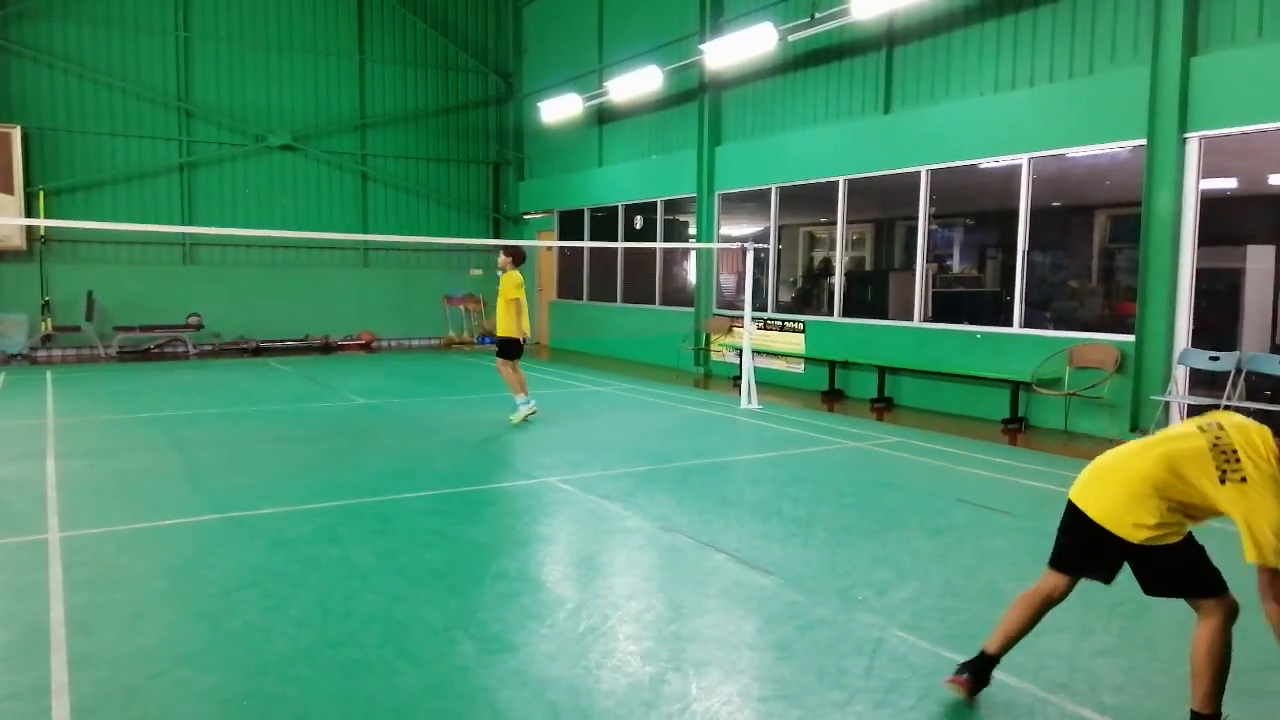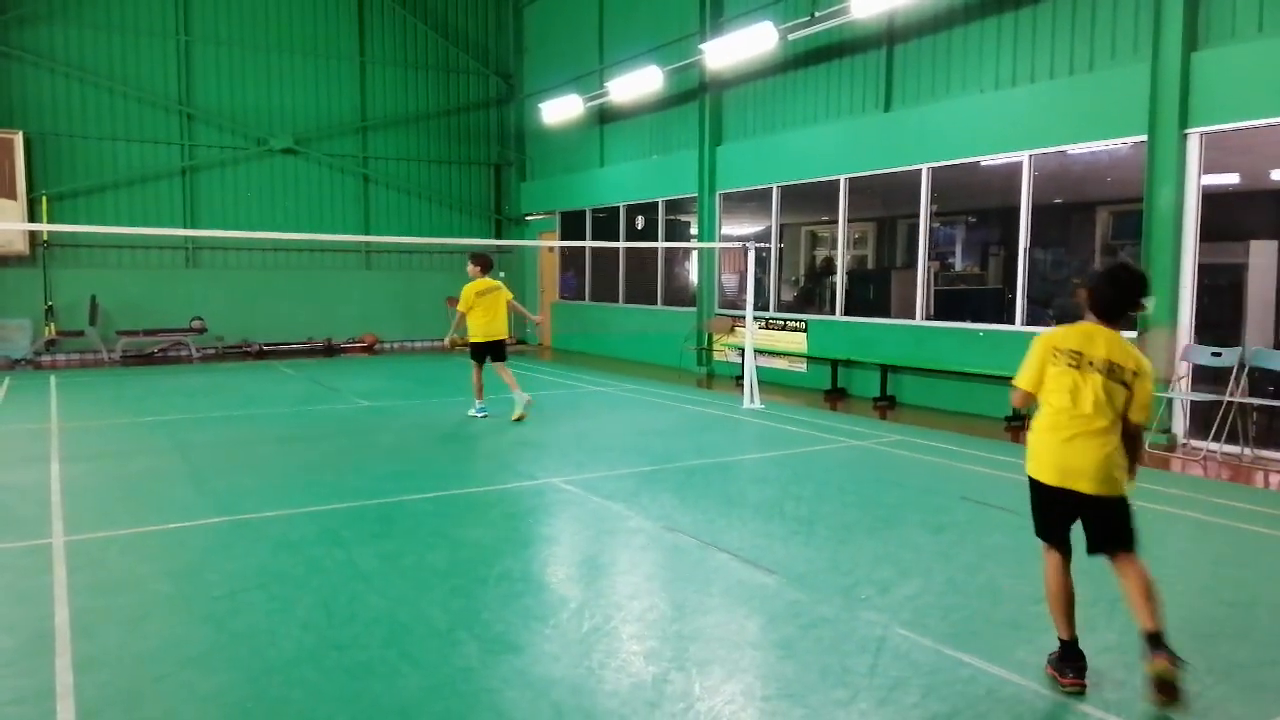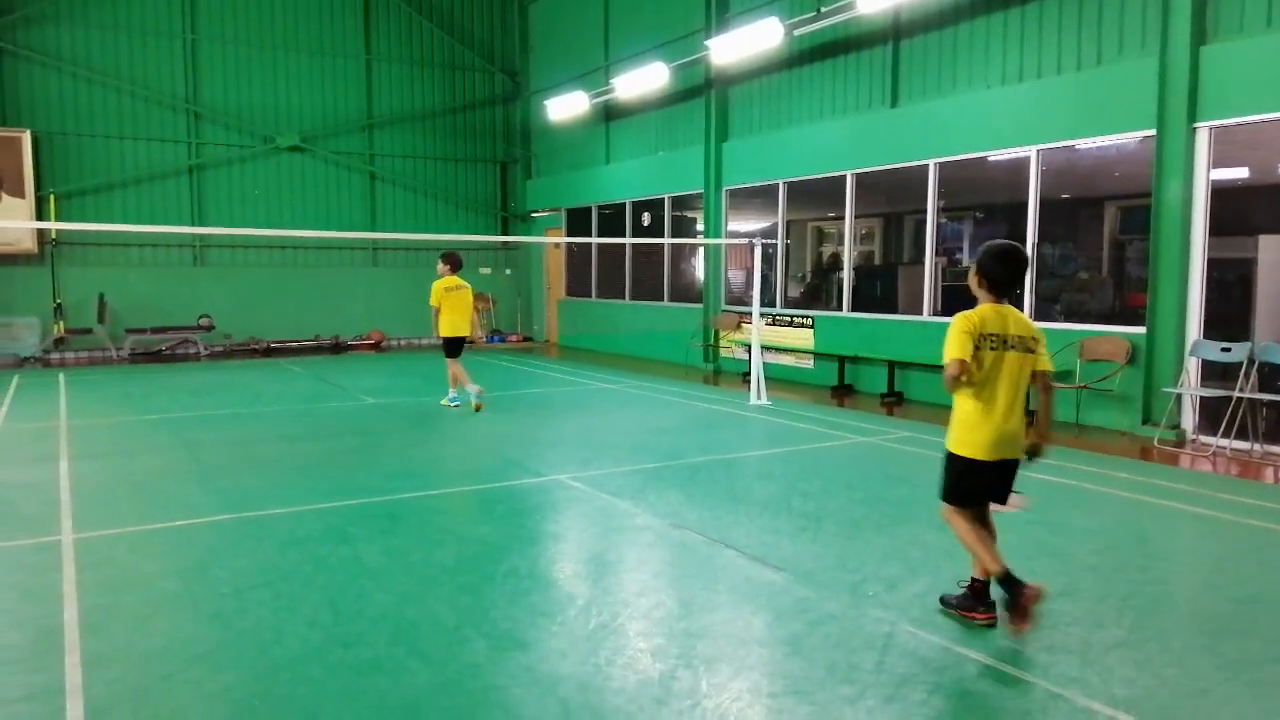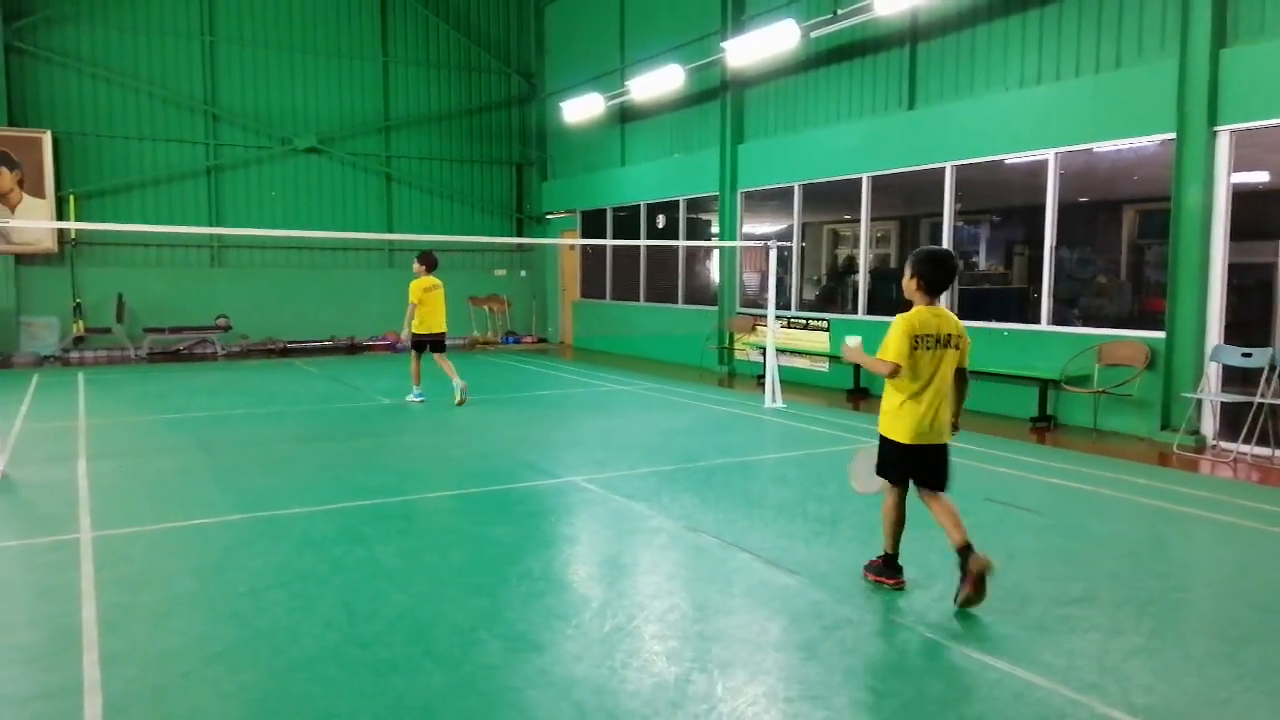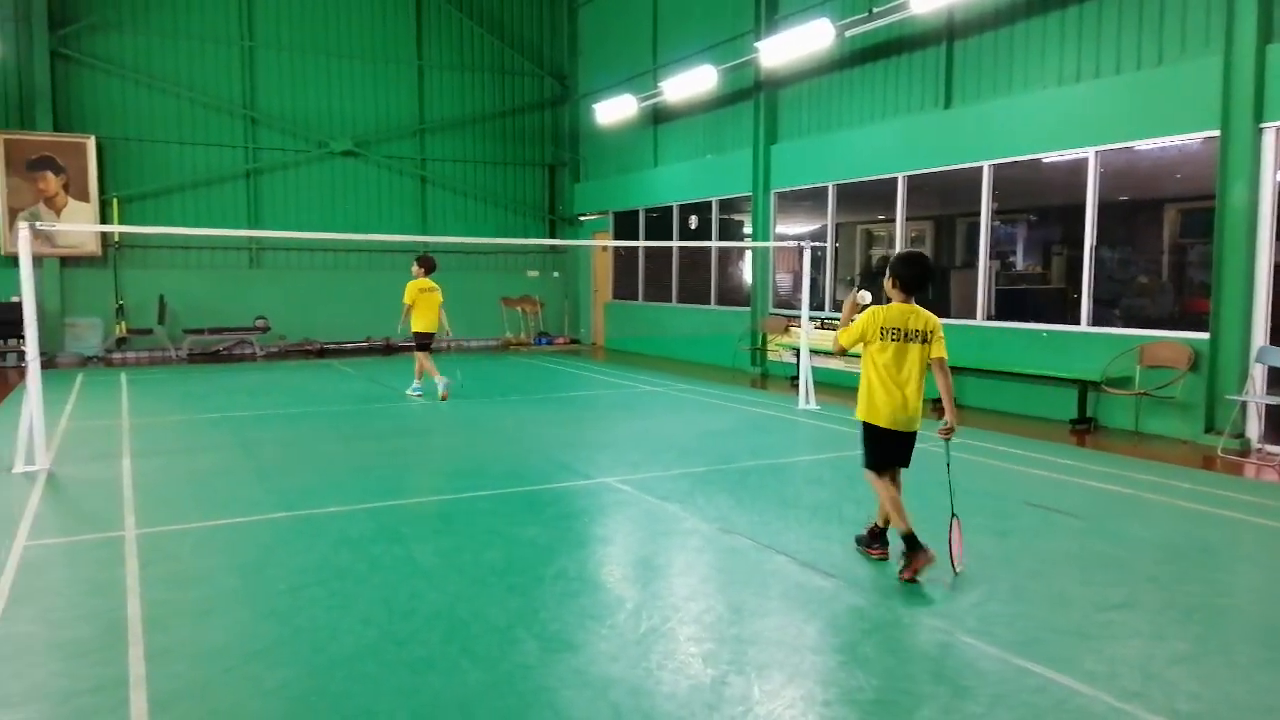
dt=0.5s
person 1, frame 1
left shoulder: (1232, 423)
left hip: (1094, 485)
right hip: (1141, 515)
left knee: (1053, 586)
right knee: (1218, 610)
left ankle: (977, 668)
person 1, frame 2
left shoulder: (1052, 341)
right shoulder: (1134, 361)
left elbow: (1020, 400)
right elbow: (1135, 430)
left wrist: (1045, 396)
right wrist: (1128, 470)
left hip: (1050, 464)
right hip: (1103, 472)
left knee: (1055, 552)
right knee: (1125, 560)
left ankle: (1069, 658)
right ankle: (1156, 647)
person 1, frame 3
left shoulder: (967, 322)
right shoulder: (1028, 329)
left elbow: (956, 372)
right elbow: (1044, 386)
left wrist: (951, 382)
right wrist: (1039, 432)
left hip: (972, 438)
right hip: (1009, 439)
left knee: (955, 512)
right knee: (978, 510)
left ankle: (1014, 588)
right ankle: (978, 597)
person 1, frame 4
left shoulder: (906, 323)
right shoulder: (955, 325)
left elbow: (890, 370)
right elbow: (960, 378)
left wrist: (858, 356)
right wrist: (952, 414)
left hip: (902, 425)
right hip: (937, 427)
left knee: (895, 491)
right knee: (933, 495)
left ankle: (889, 565)
right ankle: (969, 558)
person 1, frame 5
left shoulder: (874, 316)
right shoulder: (931, 322)
left elbow: (838, 346)
right elbow: (940, 369)
left wrist: (847, 314)
right wrist: (950, 413)
left hip: (878, 412)
right hip: (909, 415)
left knee: (879, 477)
right knee: (891, 475)
left ankle: (914, 546)
right ankle: (877, 537)
